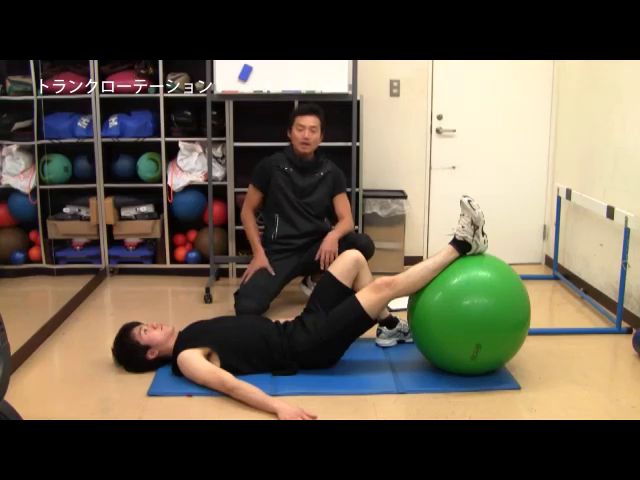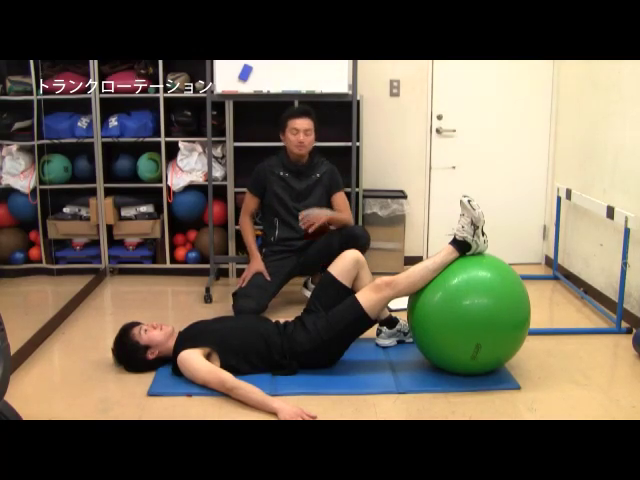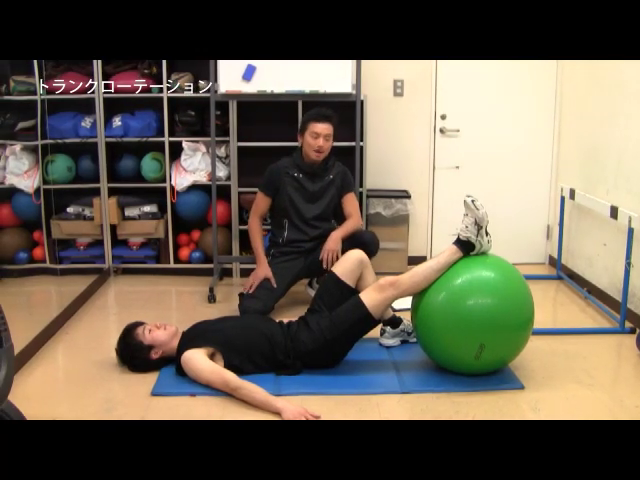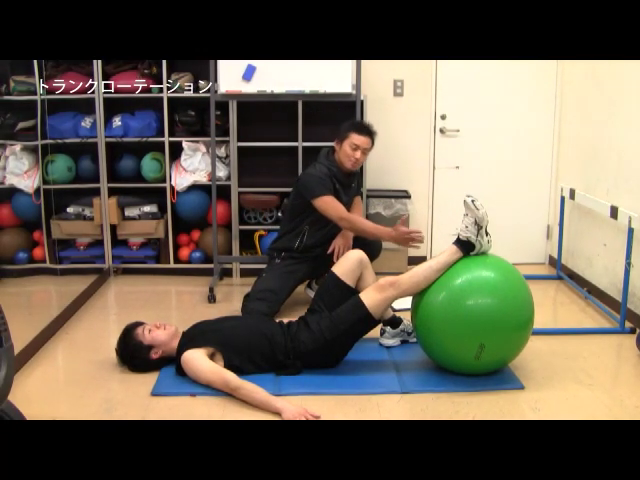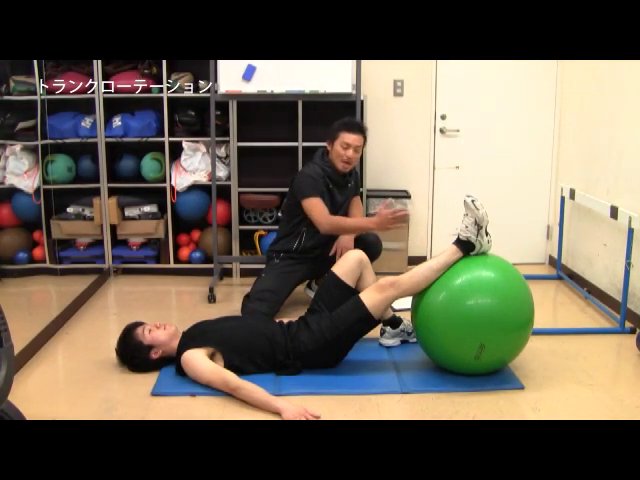
dt=1s
person 1, frame 1
left shoulder: (190, 334)
right shoulder: (186, 358)
right elbow: (226, 382)
right wrist: (277, 406)
left hip: (298, 328)
right hip: (306, 348)
left knee: (353, 257)
right knee: (384, 286)
right ankle: (461, 244)
person 1, frame 2
left shoulder: (191, 333)
right shoulder: (186, 359)
right elbow: (227, 383)
right wrist: (277, 405)
left hip: (298, 328)
right hip: (305, 348)
left knee: (354, 257)
right knee: (384, 285)
right ankle: (462, 244)
person 1, frame 3
left shoulder: (194, 333)
right shoulder: (190, 358)
right elbow: (231, 383)
right wrist: (280, 405)
left hip: (302, 328)
right hip: (309, 348)
left knee: (357, 256)
right knee: (388, 285)
right ankle: (465, 244)
person 1, frame 4
left shoulder: (194, 333)
right shoulder: (190, 359)
right elbow: (230, 383)
right wrist: (281, 407)
left hip: (302, 328)
right hip: (309, 348)
left knee: (357, 257)
right knee: (388, 286)
right ankle: (465, 244)
person 1, frame 5
left shoulder: (194, 333)
right shoulder: (190, 359)
right elbow: (230, 383)
right wrist: (282, 406)
left hip: (303, 328)
right hip: (310, 348)
left knee: (357, 257)
right knee: (388, 286)
right ankle: (465, 244)
person 2, frame 1
left shoulder: (331, 172)
right shoulder: (270, 166)
left elbow: (347, 220)
right elbow: (248, 210)
left wrist: (333, 235)
right wrist: (259, 252)
left hip: (317, 247)
right hip: (279, 251)
left knee: (364, 245)
right knee: (247, 308)
left ankle: (316, 280)
person 2, frame 2
left shoulder: (327, 171)
right shoulder: (266, 171)
left elbow: (347, 218)
right elbow: (246, 216)
left wrist: (327, 215)
right wrist: (255, 257)
left hip: (313, 245)
right hip: (278, 253)
left knee: (359, 235)
right knee: (244, 307)
left ankle: (318, 280)
person 2, frame 3
left shoulder: (339, 173)
right shoulder: (279, 171)
left elbow: (355, 218)
right elbow: (255, 218)
left wrist: (337, 235)
right wrist: (262, 263)
left hip: (323, 248)
right hip: (286, 252)
left knee: (369, 241)
right knee: (251, 308)
person 2, frame 4
left shoulder: (353, 174)
right shoulder: (315, 176)
left elbow: (356, 216)
right elbow: (343, 219)
left wrist: (346, 234)
right wrist: (391, 235)
left hip: (325, 249)
right hip: (291, 255)
left knee: (371, 244)
right knee: (255, 312)
left ankle: (322, 283)
person 2, frame 5
left shoulder: (351, 175)
right shoulder: (310, 177)
left elbow: (356, 217)
right elbow: (324, 223)
left wrist: (348, 234)
right wrist: (374, 222)
left hip: (326, 249)
right hip: (292, 255)
left knee: (371, 244)
right knee: (255, 313)
left ankle: (322, 284)
